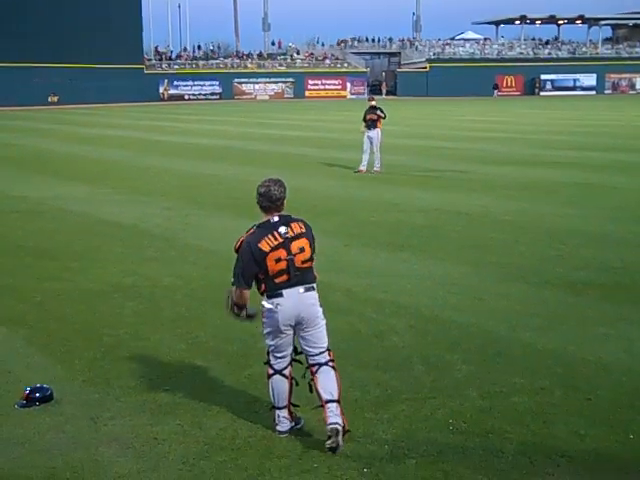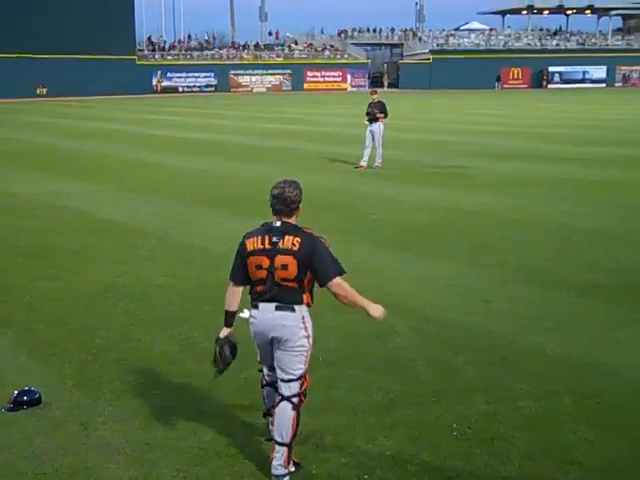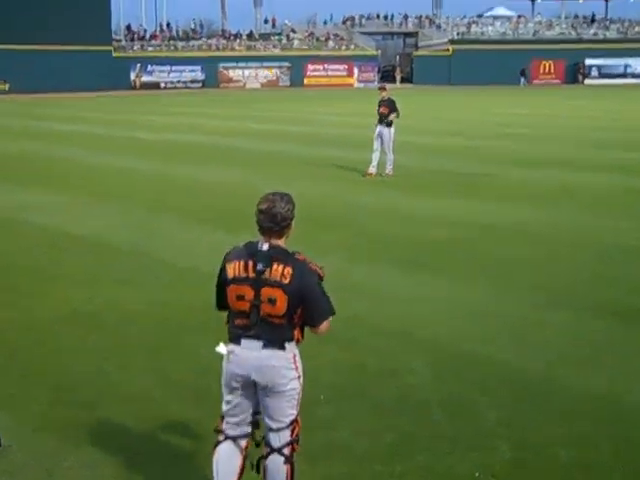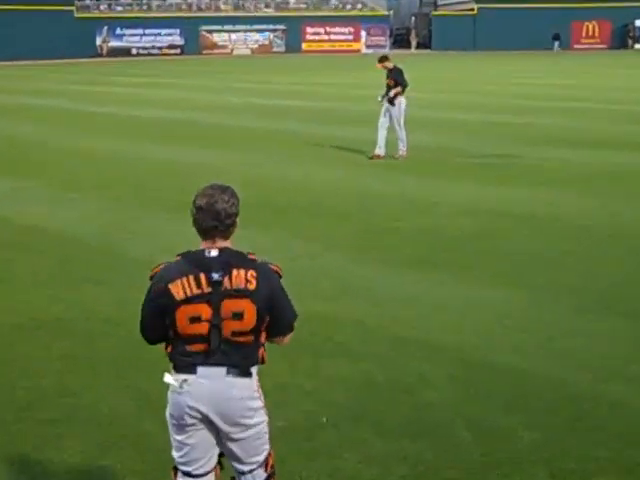
dt=0.5s
person 1, frame 1
left shoulder: (251, 241)
right shoulder: (301, 226)
left elbow: (242, 287)
left wrist: (238, 304)
left hip: (277, 306)
right hip: (308, 299)
left knee: (279, 364)
right knee: (321, 360)
left ankle: (284, 420)
person 1, frame 2
left shoulder: (250, 240)
right shoulder: (308, 242)
left elbow: (236, 286)
right elbow: (336, 285)
left wrist: (227, 326)
right wrist: (368, 306)
left hip: (260, 318)
right hip: (292, 320)
left knee: (271, 376)
right knee: (291, 388)
left ankle: (275, 425)
person 1, frame 3
left shoulder: (232, 260)
right shoulder: (302, 271)
right elbow: (320, 327)
left hip: (238, 355)
right hip: (279, 360)
left knee: (232, 431)
right knee: (280, 437)
person 1, frame 4
left shoulder: (169, 276)
right shoulder: (261, 274)
left elbow: (151, 334)
right elbow: (283, 336)
left hip: (188, 387)
right hip: (239, 387)
